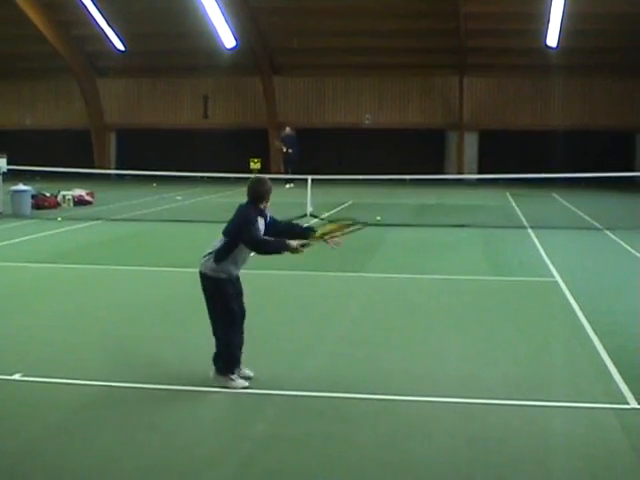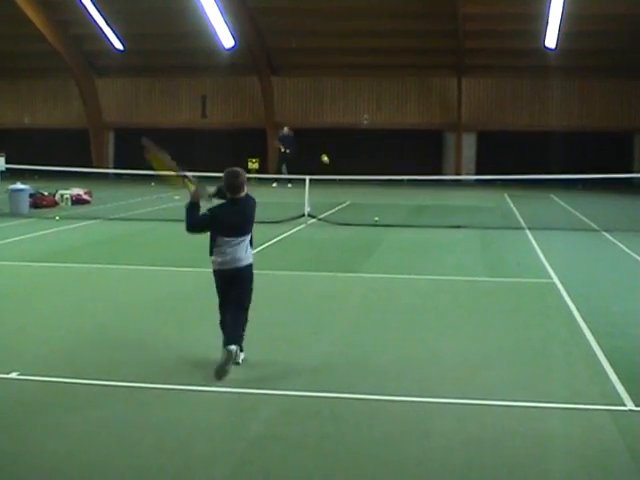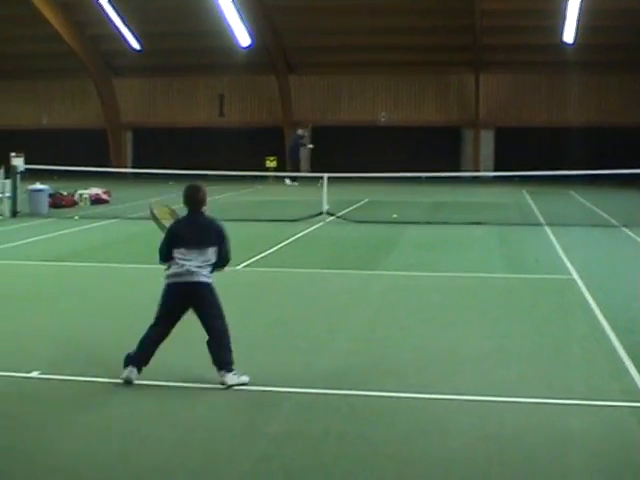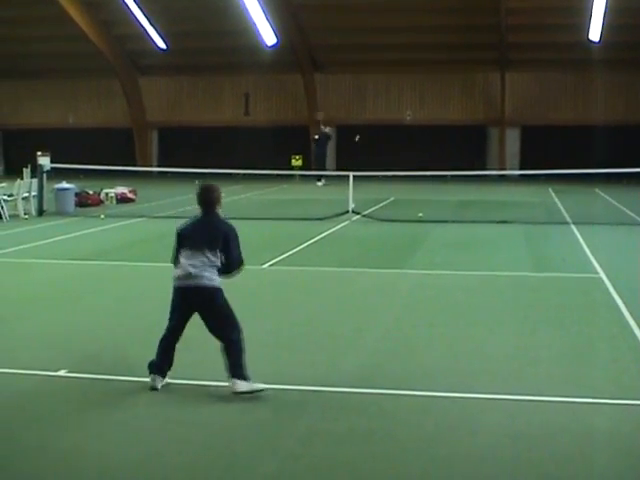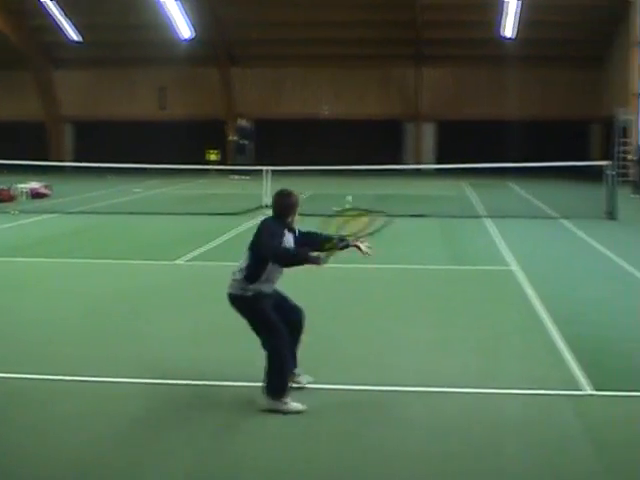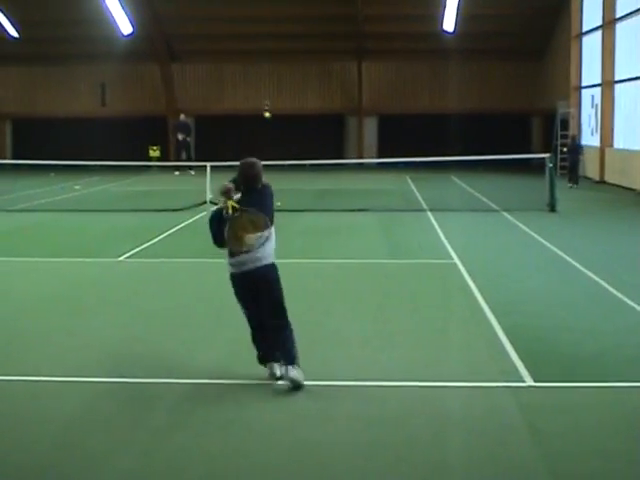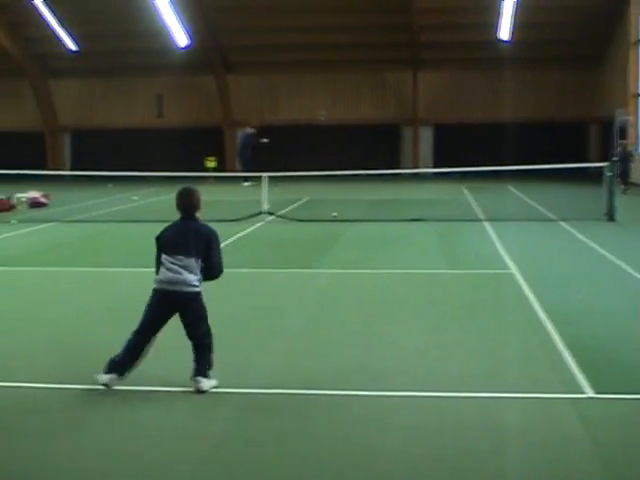
dt=0.7s
person 1, frame 1
left shoulder: (260, 216)
right shoulder: (246, 216)
left elbow: (285, 228)
right elbow: (256, 244)
left wrist: (316, 233)
right wrist: (287, 245)
left hip: (228, 272)
right hip: (215, 273)
left knee: (237, 316)
right knee: (228, 321)
left ankle: (232, 365)
right ankle: (223, 372)
person 1, frame 2
left shoulder: (218, 212)
right shoulder: (250, 203)
left elbow: (193, 226)
right elbow: (237, 195)
left wrist: (193, 202)
right wrist: (218, 192)
left hip: (221, 268)
right hip: (243, 266)
left knee: (227, 310)
right knee: (238, 311)
left ankle: (233, 350)
right ankle: (233, 347)
person 1, frame 3
left shoulder: (176, 227)
right shoulder: (215, 227)
left elbow: (163, 257)
right elbow: (223, 260)
left hip: (175, 282)
right hip: (200, 282)
left knee: (160, 326)
right knee: (218, 329)
left ankle: (133, 366)
right ankle: (226, 372)
person 1, frame 4
left shoulder: (185, 230)
right shoulder: (226, 229)
left elbow: (176, 260)
right elbow: (235, 262)
left hip: (182, 285)
right hip: (206, 287)
left knee: (173, 330)
right knee: (231, 332)
left ankle: (156, 374)
right ankle: (239, 379)
person 1, frame 5
left shoulder: (289, 232)
right shoulder: (270, 228)
left elbow: (316, 240)
right elbow: (276, 254)
left wrist: (349, 243)
right wrist: (307, 257)
left hip: (262, 290)
right hip: (245, 293)
left knee: (295, 317)
right knee: (278, 337)
left ankle: (289, 371)
right ankle: (275, 396)
person 1, frame 6
right shoulder: (265, 192)
left elbow: (221, 241)
right elbow: (252, 187)
left wrist: (217, 214)
right wrist: (234, 188)
left hip: (240, 272)
right hip: (266, 268)
left knee: (257, 321)
right knee: (279, 322)
left ankle: (272, 363)
right ankle: (290, 367)
person 1, frame 7
left shoulder: (165, 233)
right shoulder: (208, 234)
left elbow: (159, 265)
right elbow: (215, 270)
left hip: (162, 290)
right hip: (188, 293)
left knee: (142, 334)
right knee: (201, 336)
left ankle: (112, 372)
right ankle: (202, 377)
